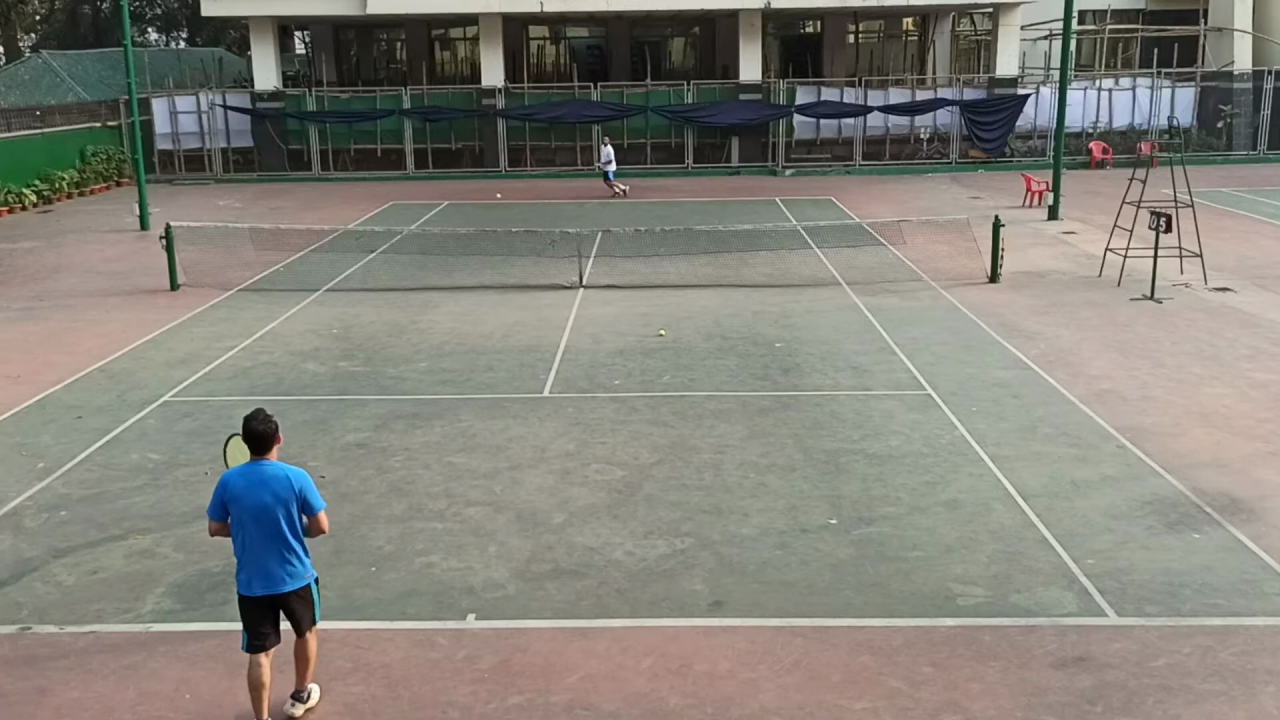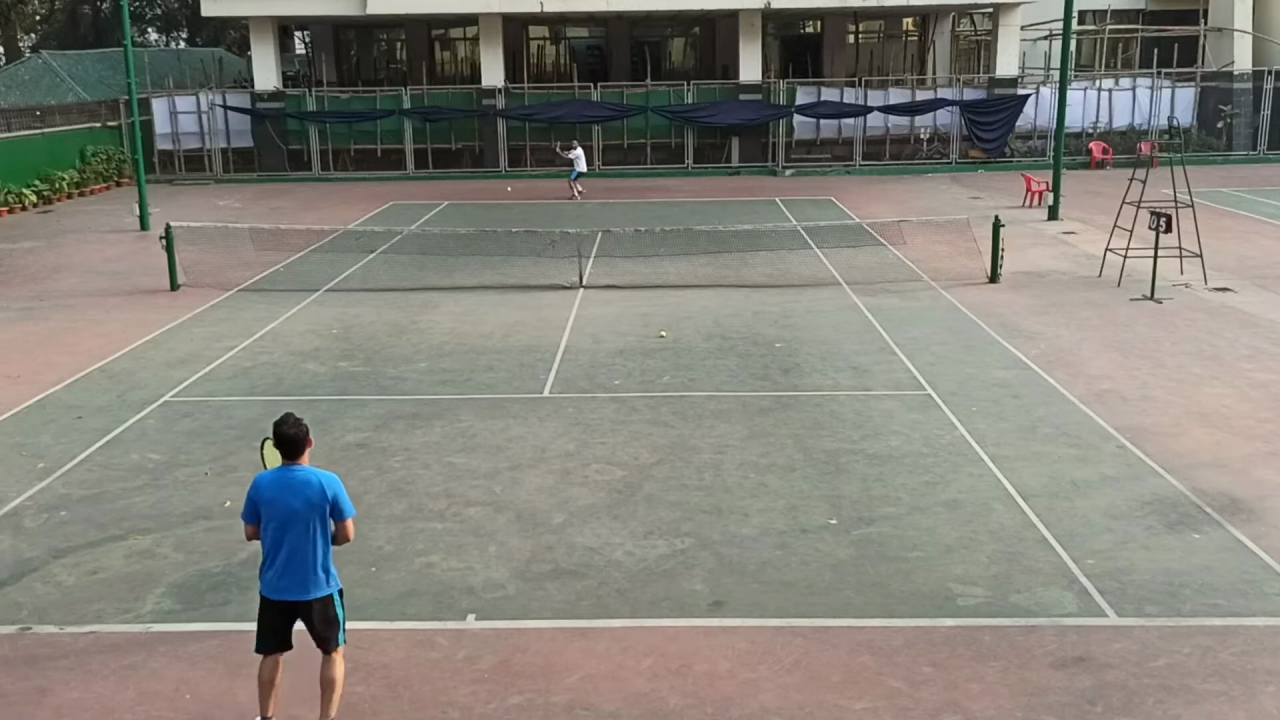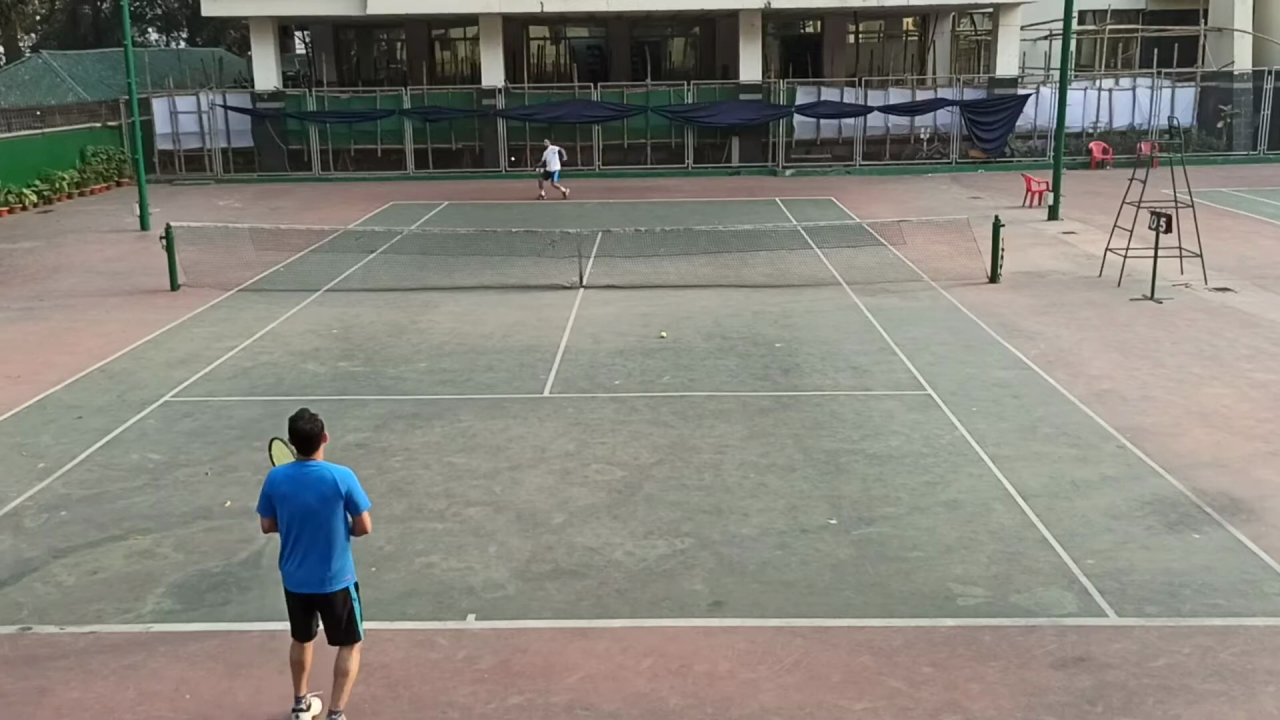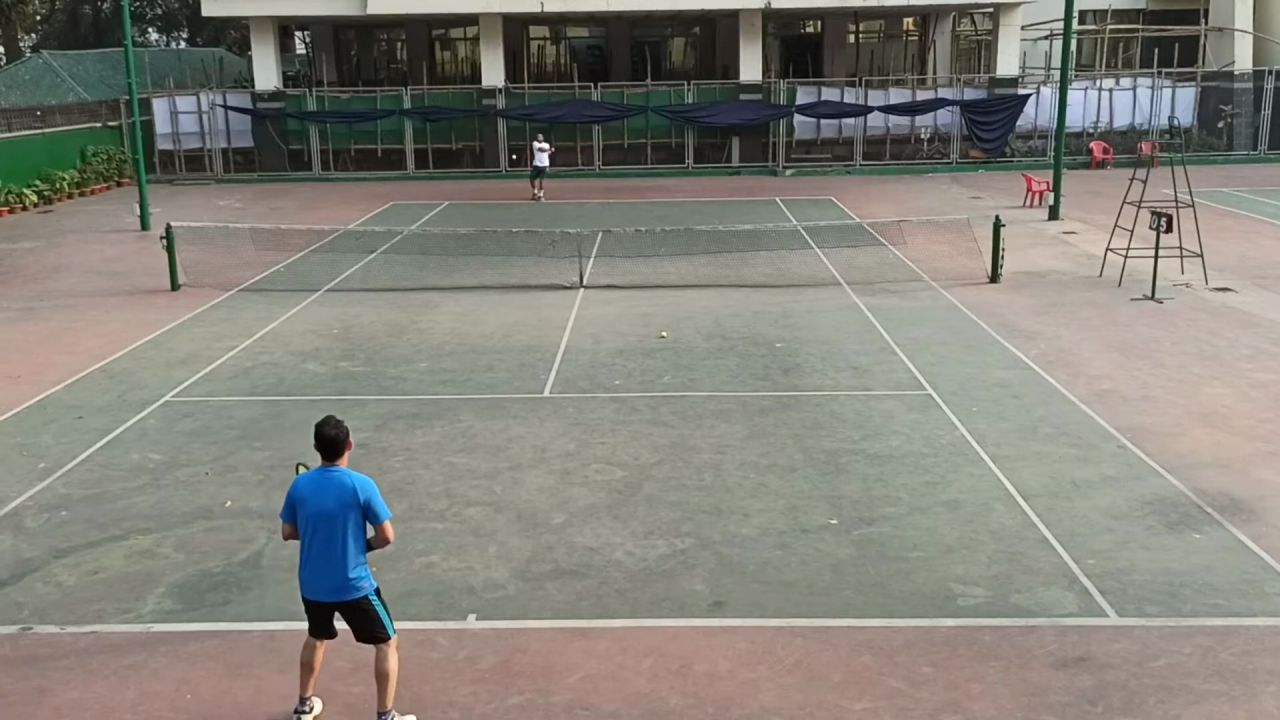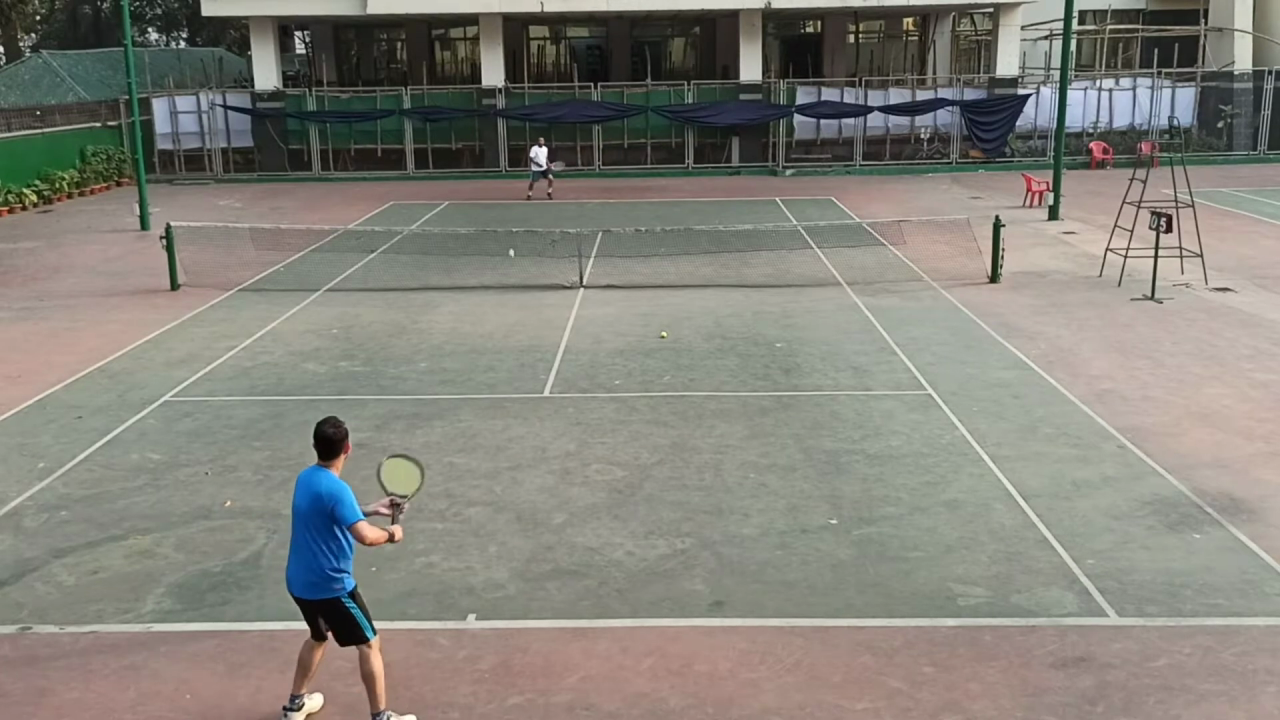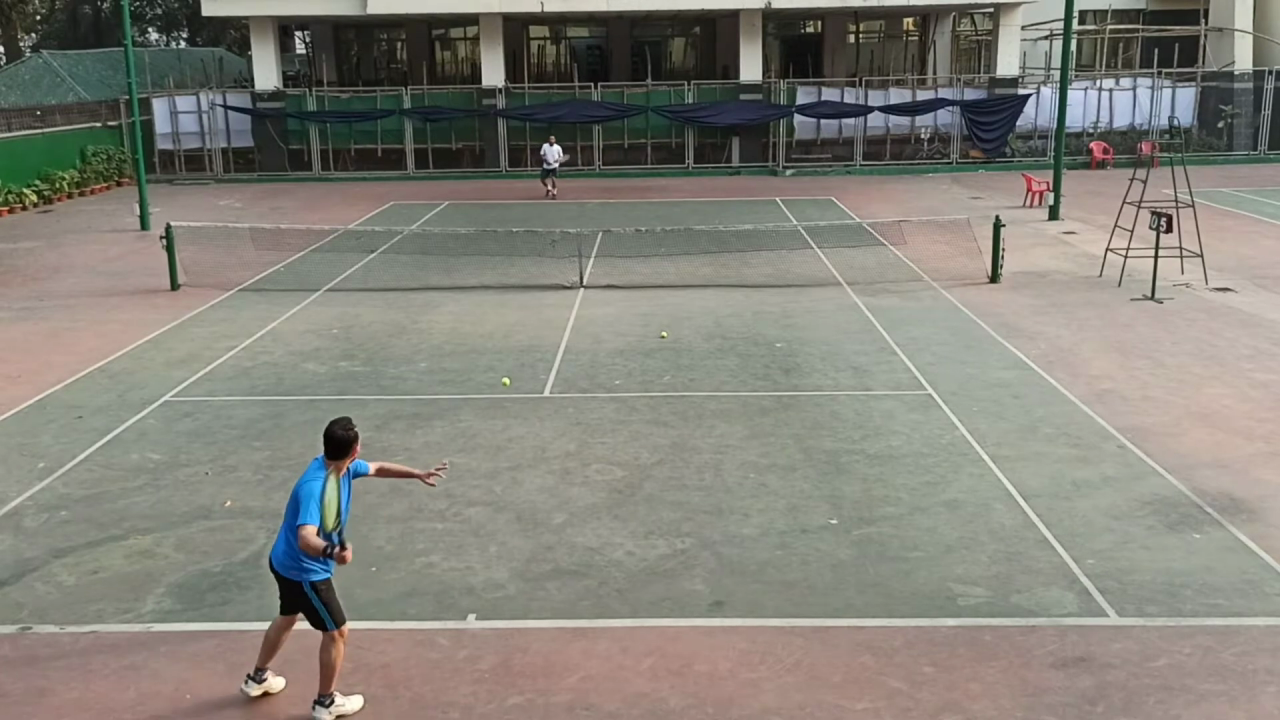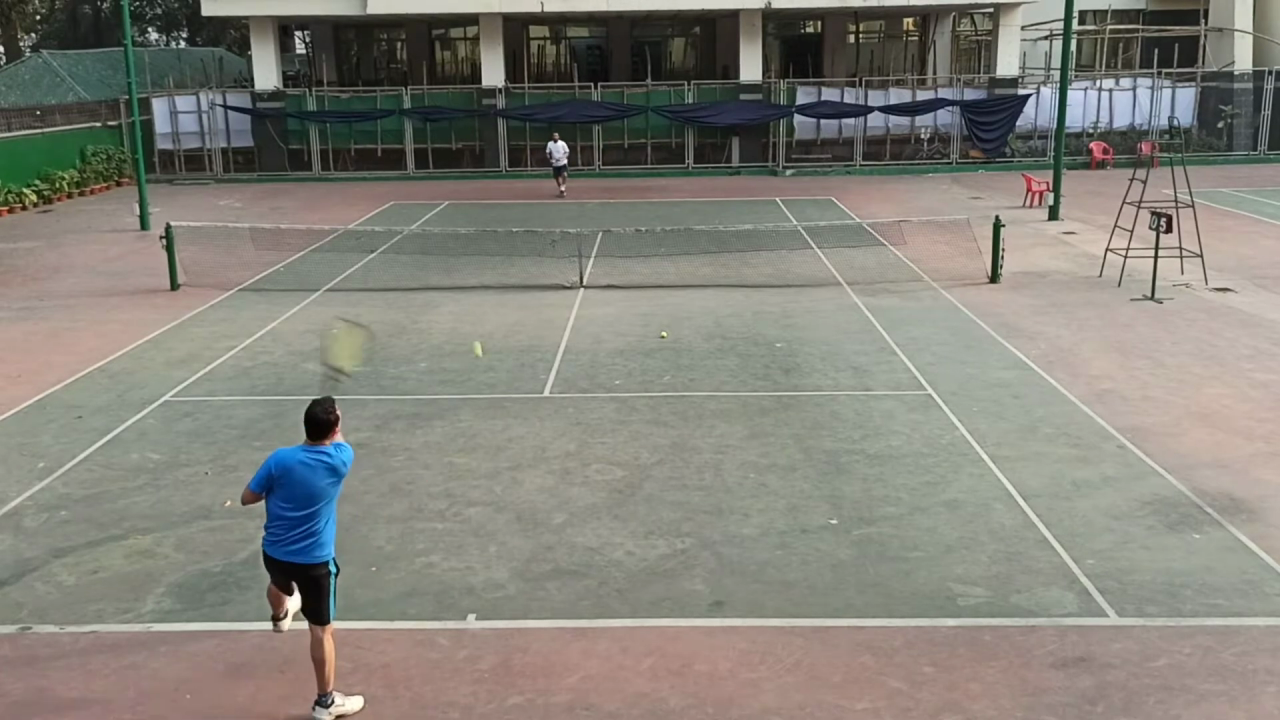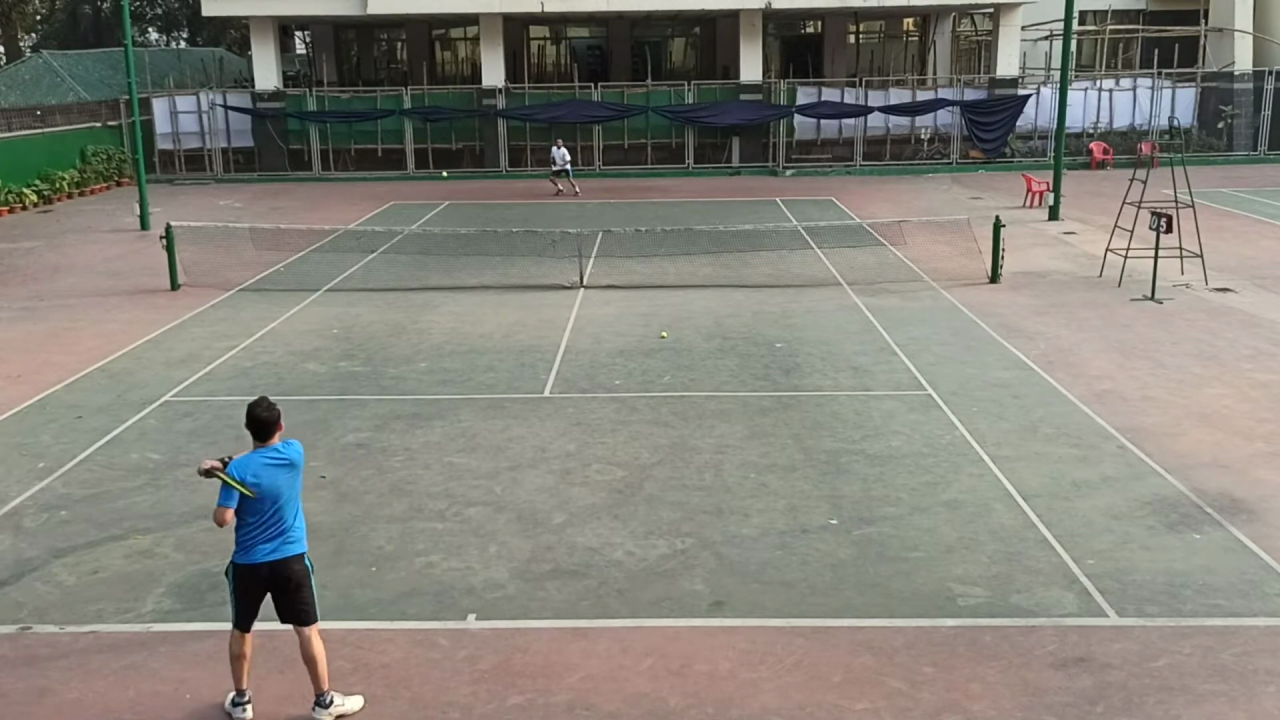
dt=0.4s
person 1, frame 1
left shoulder: (229, 481)
right shoulder: (296, 477)
left elbow: (215, 528)
right elbow: (321, 526)
left hip: (252, 584)
right hip: (295, 577)
left knee: (259, 654)
right knee: (306, 632)
person 1, frame 2
left shoulder: (261, 484)
right shoulder: (328, 483)
left elbow: (251, 533)
right elbow: (346, 535)
left hip: (274, 588)
right hip: (319, 587)
left knee: (272, 655)
right knee: (332, 654)
person 1, frame 3
left shoulder: (276, 478)
right shoulder: (342, 477)
left elbow: (267, 525)
right elbow: (363, 526)
left hip: (295, 580)
right hip: (336, 580)
left knee: (301, 640)
right knee: (349, 647)
person 1, frame 4
left shoulder: (300, 485)
right shoulder: (362, 486)
left elbow: (288, 532)
right elbow: (386, 537)
left hip: (312, 585)
right hip: (354, 586)
left knee: (316, 637)
right knee: (387, 644)
person 1, frame 5
left shoulder: (305, 478)
right shoulder: (335, 489)
right elbow: (364, 536)
left wrist: (374, 508)
right wrist: (391, 534)
left hip: (299, 583)
right hip: (331, 585)
left knee: (317, 637)
right knee: (369, 645)
person 1, frame 6
left shoulder: (344, 468)
right shoulder: (314, 487)
left elbow: (377, 468)
right elbow: (306, 539)
left wrist: (418, 473)
right wrist: (332, 550)
left hip: (287, 563)
right hip: (302, 570)
left knee: (287, 617)
right knee: (336, 632)
left ankle: (257, 678)
person 1, frame 7
left shoulder: (279, 459)
right shoulder: (341, 458)
left elbow: (247, 499)
right elbow: (336, 440)
right wrist: (332, 422)
left hip: (275, 551)
right hip: (316, 558)
left knee: (279, 583)
right knee: (321, 629)
left ankle: (280, 616)
person 1, frame 8
left shoulder: (238, 470)
right shoulder: (294, 452)
left elbow: (222, 519)
left hip: (248, 562)
right hip: (290, 559)
left knee: (241, 631)
right knee: (307, 630)
